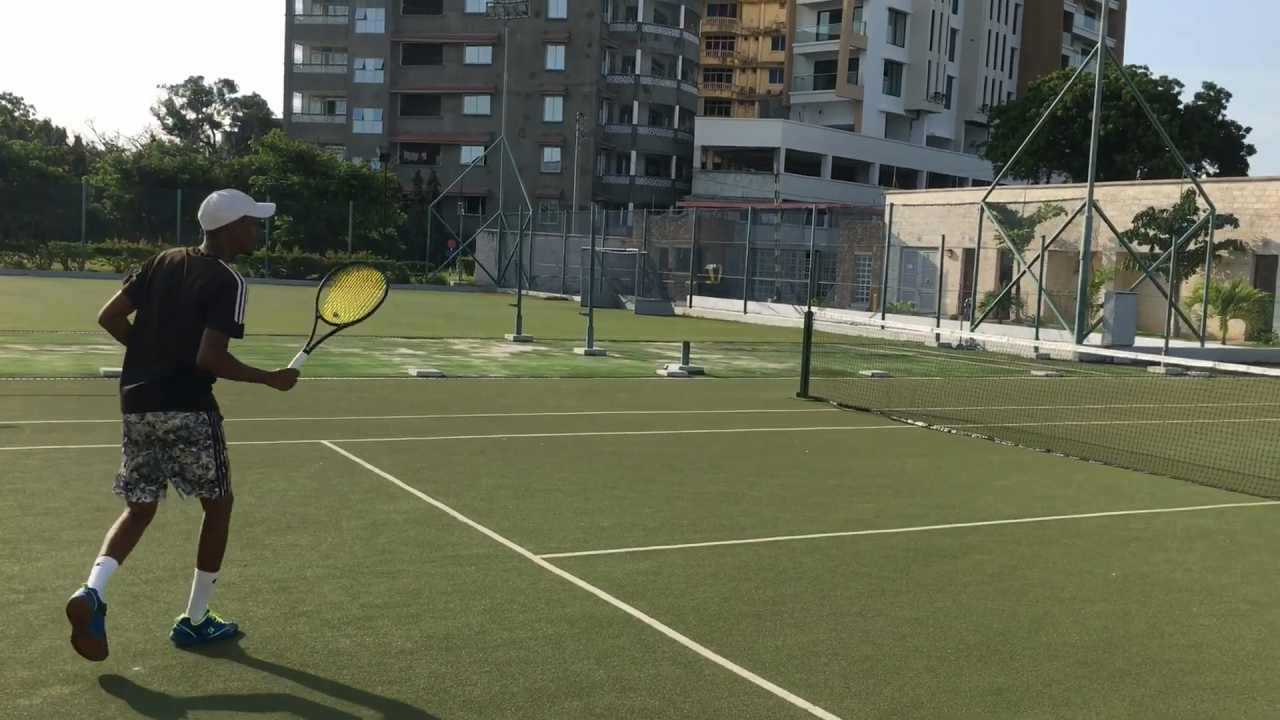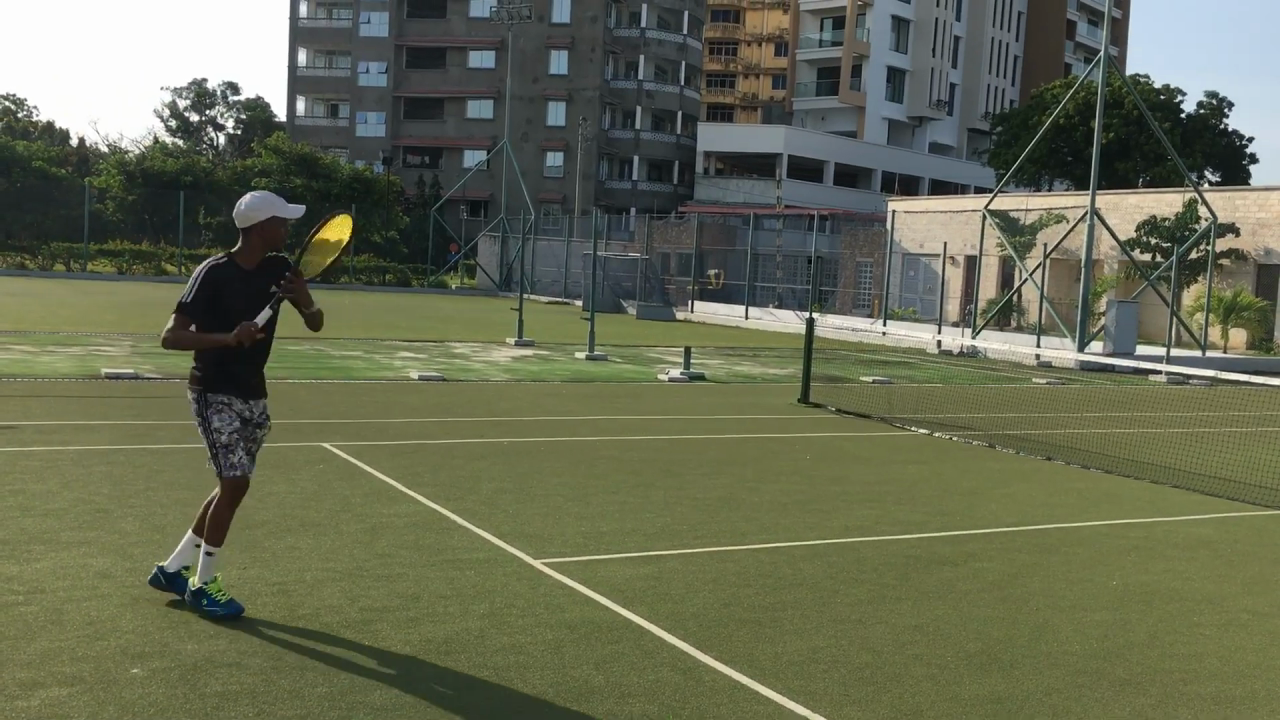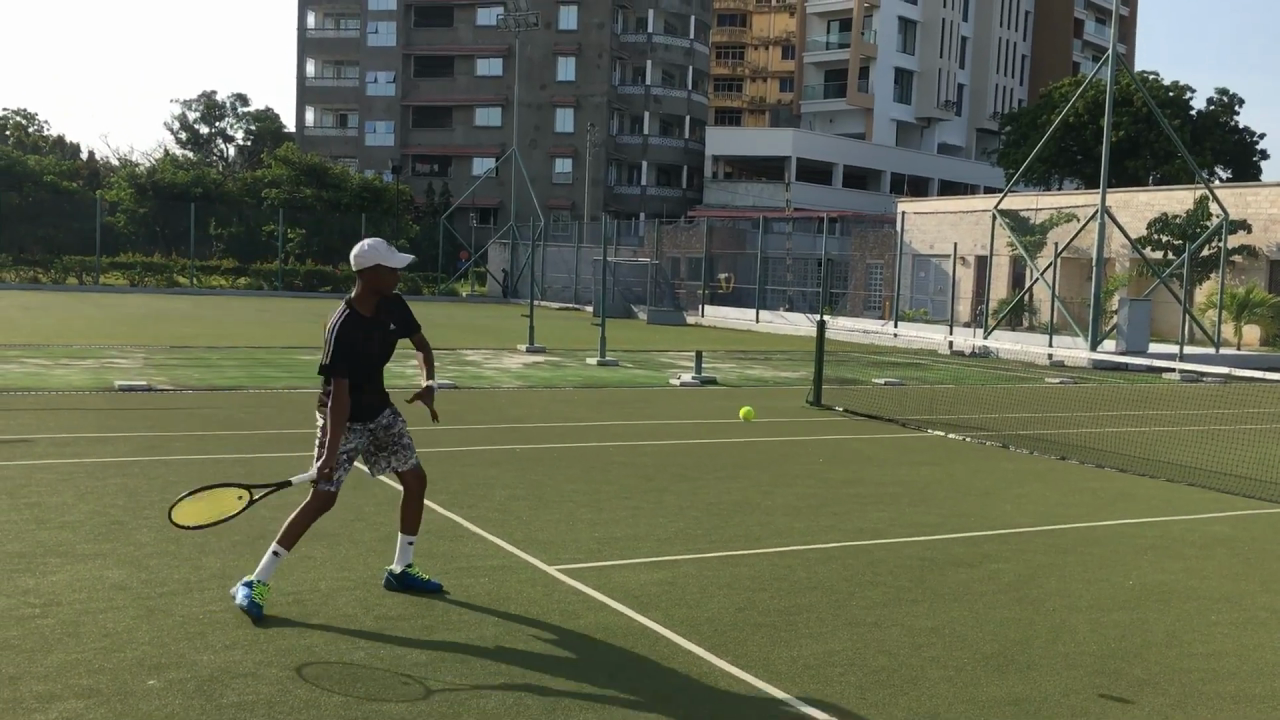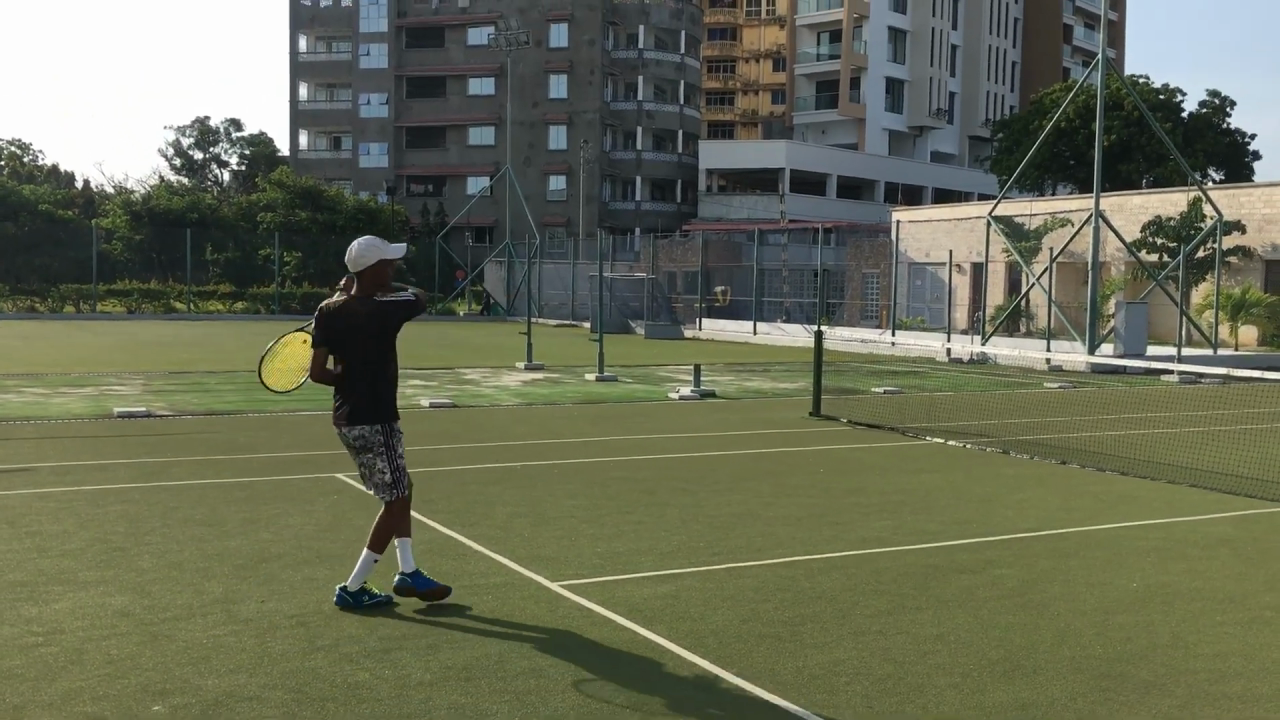
dt=0.7s
person 1, frame 1
left shoulder: (161, 262)
right shoulder: (229, 283)
left elbow: (109, 319)
right elbow: (208, 358)
right wrist: (269, 378)
left hip: (136, 404)
right hip: (186, 409)
left knee: (138, 510)
right knee: (218, 504)
left ankle: (92, 593)
right ankle: (195, 619)
person 1, frame 2
left shoulder: (279, 267)
right shoulder: (213, 272)
left elbow: (315, 324)
right elbow: (171, 337)
left wrist: (305, 301)
right wrist: (227, 338)
left hip: (252, 394)
right hip: (215, 393)
left knee: (231, 484)
right knee: (235, 483)
left ankle: (172, 570)
right ankle: (202, 584)
person 1, frame 3
left shoulder: (393, 304)
right shoulder: (343, 327)
left elbow: (423, 347)
right elbow: (340, 396)
left wrist: (429, 382)
right wrist: (326, 453)
left hip: (380, 411)
right hip: (347, 418)
left knee: (416, 479)
right knee: (322, 499)
left ankle: (401, 569)
right ankle: (254, 583)
person 1, frame 4
left shoulder: (327, 312)
right shoulder: (387, 309)
left elbow: (318, 374)
right elbow: (418, 294)
right wrist: (385, 286)
left hip: (347, 418)
right hip: (375, 422)
left knee: (396, 495)
right knee: (397, 500)
left ankle: (408, 573)
right ankle: (353, 588)
